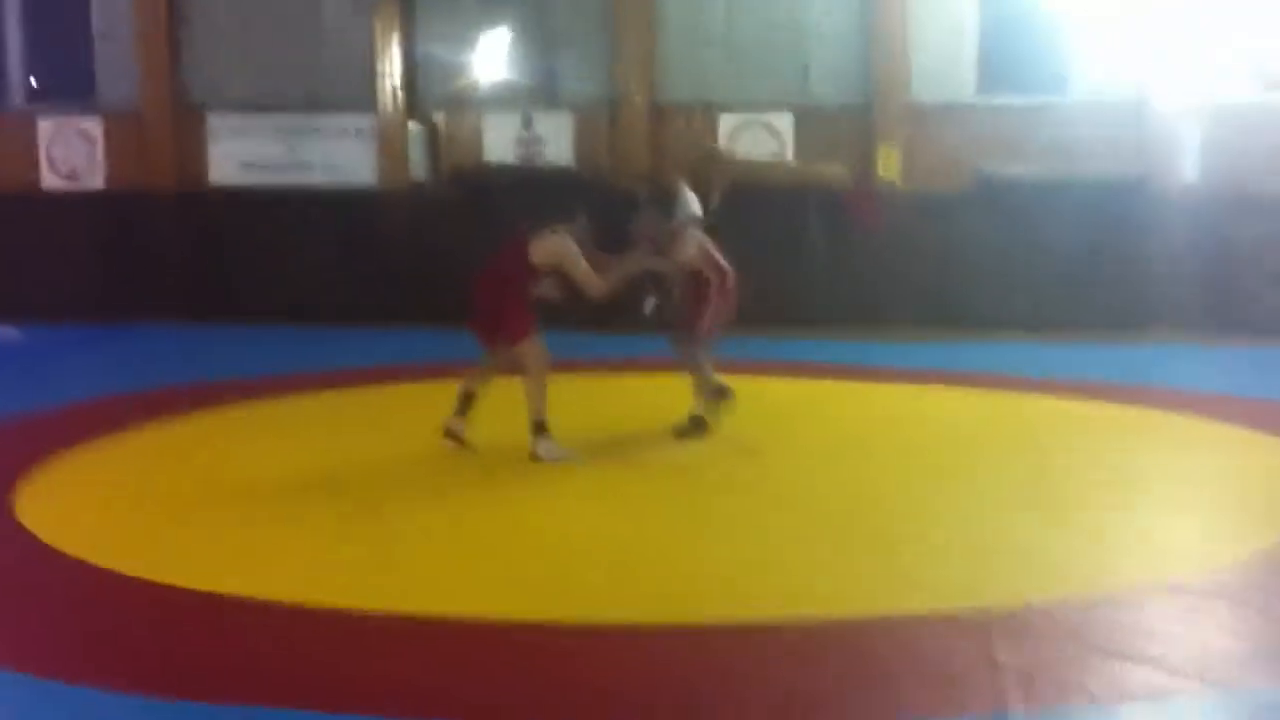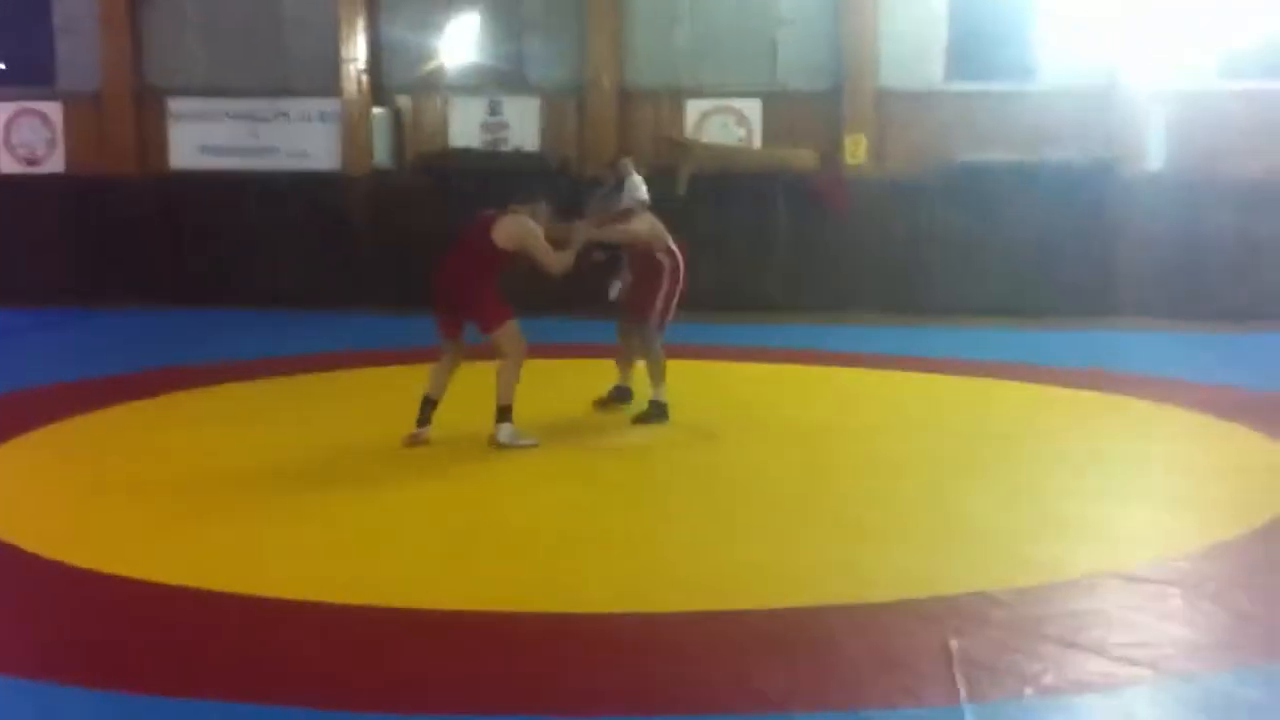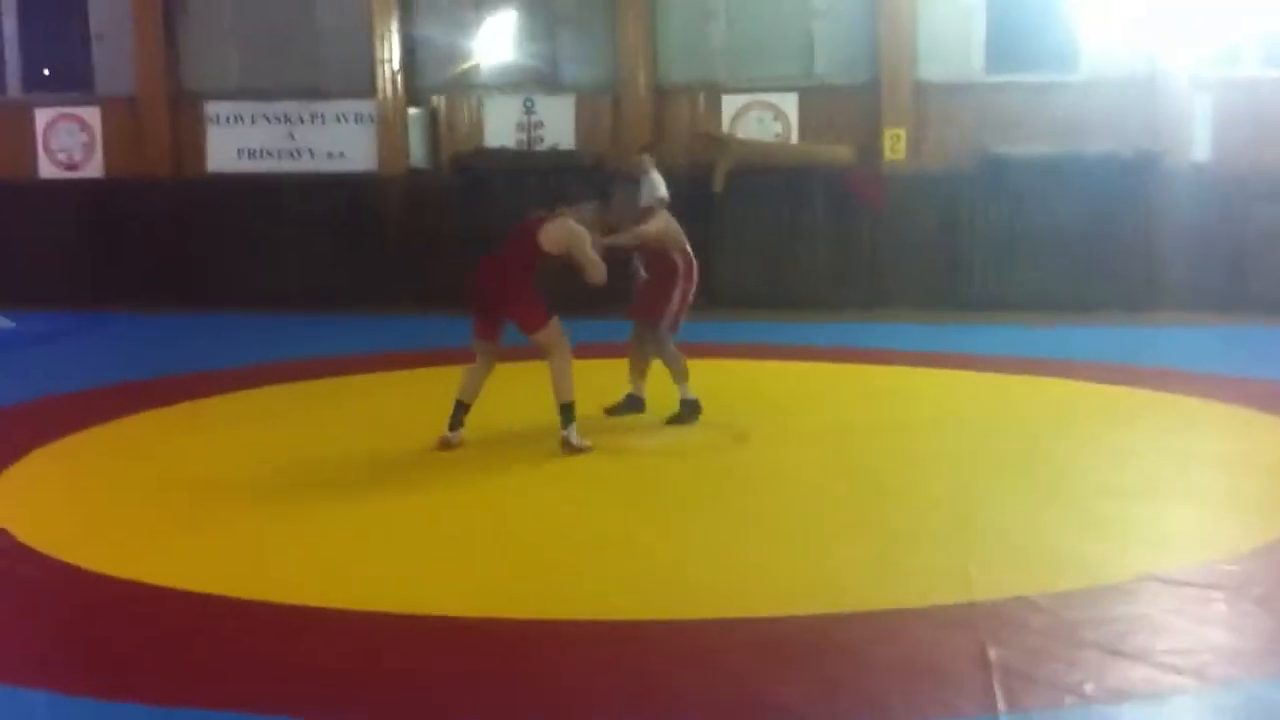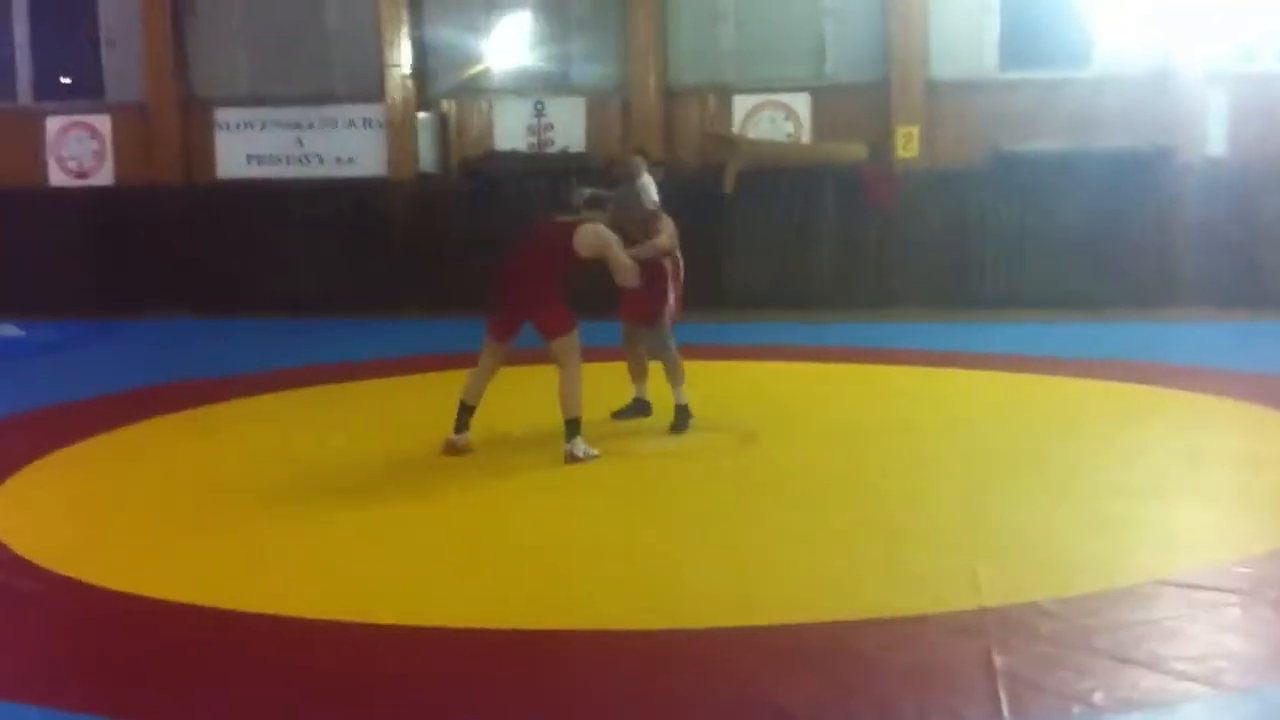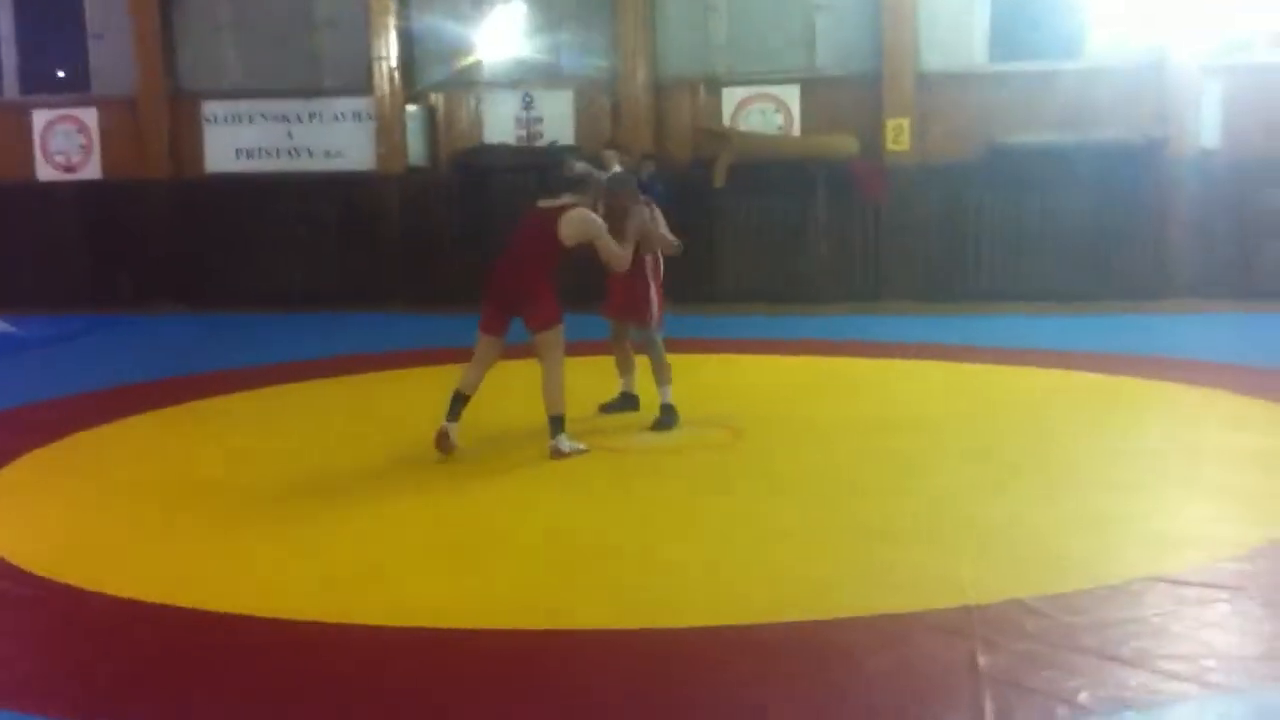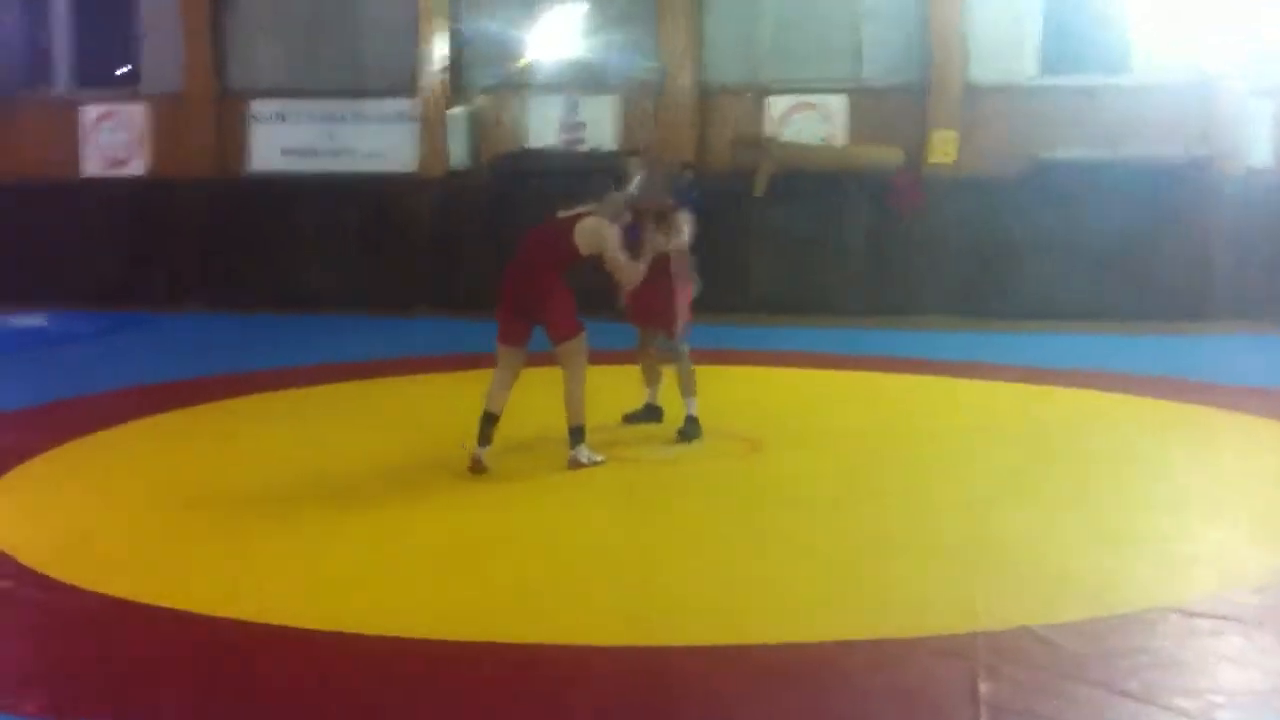
dt=0.2s
person 1, frame 1
left shoulder: (536, 238)
right shoulder: (564, 246)
right elbow: (596, 289)
left wrist: (543, 288)
right wrist: (629, 268)
left hip: (483, 292)
right hip: (504, 301)
left knee: (495, 358)
right knee: (537, 366)
left ankle: (458, 420)
right ankle: (542, 442)
person 1, frame 2
left shoulder: (491, 217)
right shoulder: (525, 225)
right elbow: (556, 266)
right wrist: (576, 243)
left hip: (444, 282)
right hip: (475, 286)
left knee: (451, 354)
right knee: (514, 351)
left ankle: (422, 427)
right ankle: (503, 429)
person 1, frame 3
left shoulder: (534, 220)
right shoulder: (573, 229)
right elbow: (598, 276)
right wrist: (593, 248)
left hip: (485, 283)
right hip: (516, 288)
left knee: (484, 358)
right knee: (560, 351)
left ankle: (453, 431)
right ankle: (569, 430)
person 1, frame 4
left shoulder: (554, 223)
right shoulder: (602, 235)
right elbow: (629, 280)
right wrist: (622, 258)
left hip: (510, 282)
right hip: (543, 291)
left knee: (489, 361)
right knee: (570, 363)
left ankle: (459, 434)
right ankle: (574, 443)
person 1, frame 5
left shoulder: (541, 206)
right shoulder: (588, 219)
right elbow: (620, 263)
right wrist: (632, 232)
left hip: (500, 277)
right hip: (533, 284)
left knee: (482, 357)
right knee: (552, 358)
left ankle: (450, 423)
right ankle: (558, 439)
person 1, frame 6
left shoulder: (561, 218)
right shoulder: (603, 228)
right elbow: (628, 279)
right wrist: (648, 254)
left hip: (513, 286)
right hip: (548, 291)
left knee: (506, 370)
right knee: (575, 368)
left ankle: (482, 447)
right ankle: (578, 449)
person 2, frame 1
left shoulder: (685, 237)
right shoulder: (671, 237)
left elbow: (685, 262)
left hip: (717, 287)
right hip: (698, 288)
left knee: (695, 349)
right knee: (685, 345)
left ankle: (700, 417)
right ankle: (715, 388)
person 2, frame 2
left shoulder: (640, 220)
right shoulder: (627, 218)
left elbow: (625, 232)
left wrist: (591, 234)
left hip: (665, 275)
right hip: (644, 277)
left knee: (648, 336)
right knee: (627, 326)
left ankle: (659, 404)
right ankle: (623, 388)
person 2, frame 3
left shoulder: (657, 219)
right shoulder: (639, 216)
left elbow: (640, 234)
left wrist: (604, 242)
left hip: (678, 277)
right hip: (656, 277)
left knee: (661, 340)
right knee: (639, 338)
left ankle: (689, 401)
right ankle: (636, 397)
person 2, frame 4
left shoulder: (658, 222)
right shoulder: (627, 216)
left elbow: (663, 244)
left wrist: (629, 252)
left hip: (664, 280)
right hip: (642, 279)
left knee: (662, 342)
right knee: (632, 341)
left ankle: (682, 405)
right ankle: (641, 400)
person 2, frame 5
left shoulder: (649, 212)
right shoulder: (612, 205)
left elbow: (672, 246)
left wrist: (654, 234)
left hip: (642, 276)
right hip: (620, 274)
left knee: (650, 340)
right knee: (618, 335)
left ankle: (668, 407)
right ankle: (628, 394)
person 2, frame 6
left shoulder: (680, 216)
right shoulder: (644, 214)
left elbow: (681, 244)
left wrist: (662, 243)
left hip: (672, 285)
right hip: (648, 283)
left knee: (676, 351)
right knee: (646, 347)
left ankle: (691, 417)
right ankle: (653, 406)
